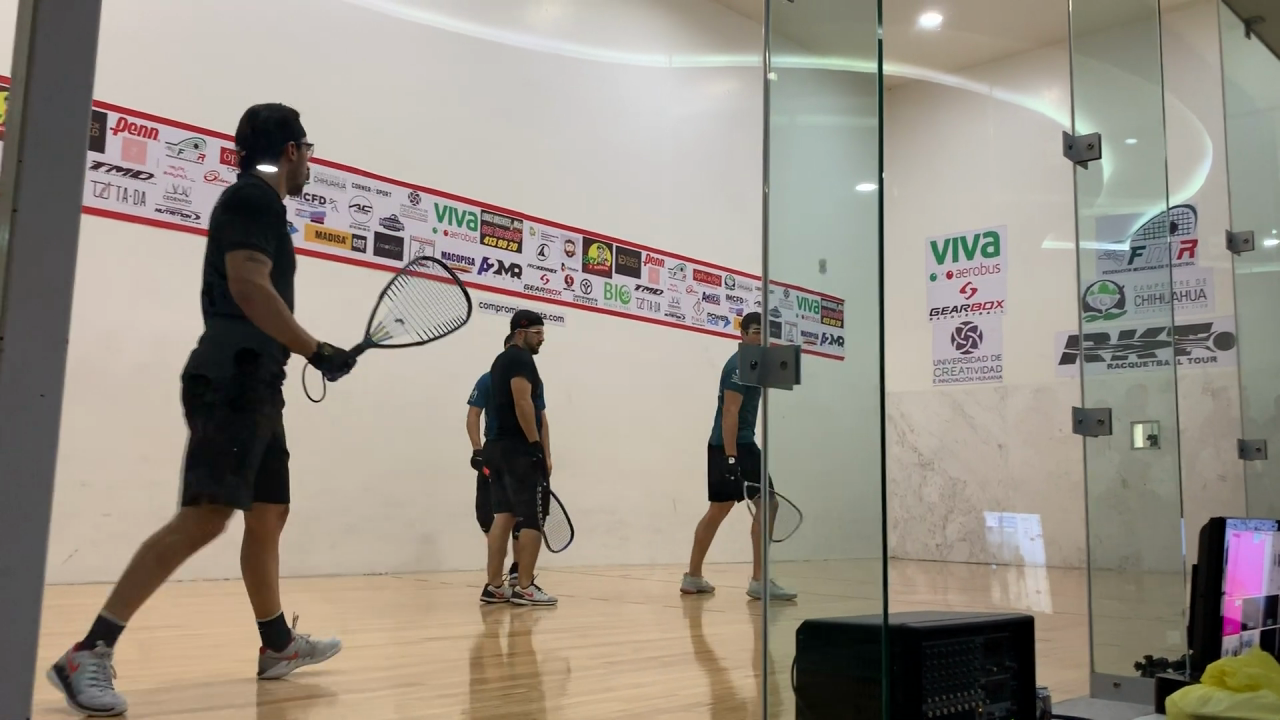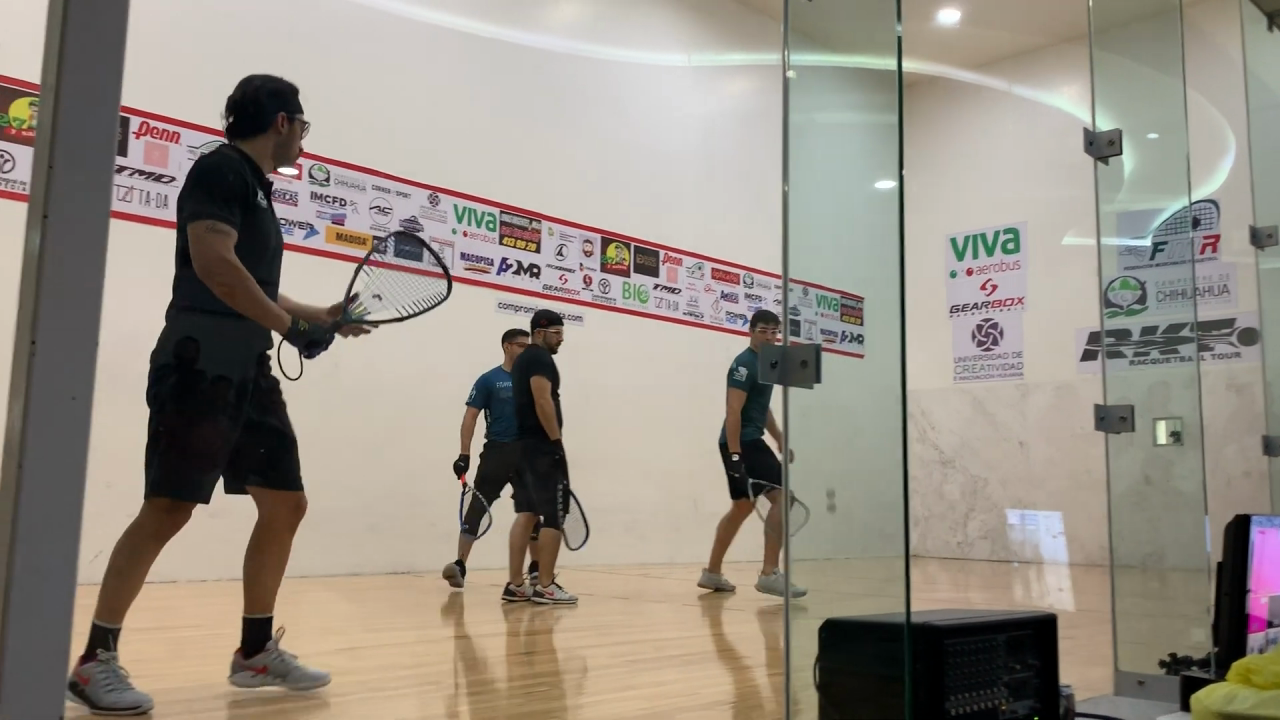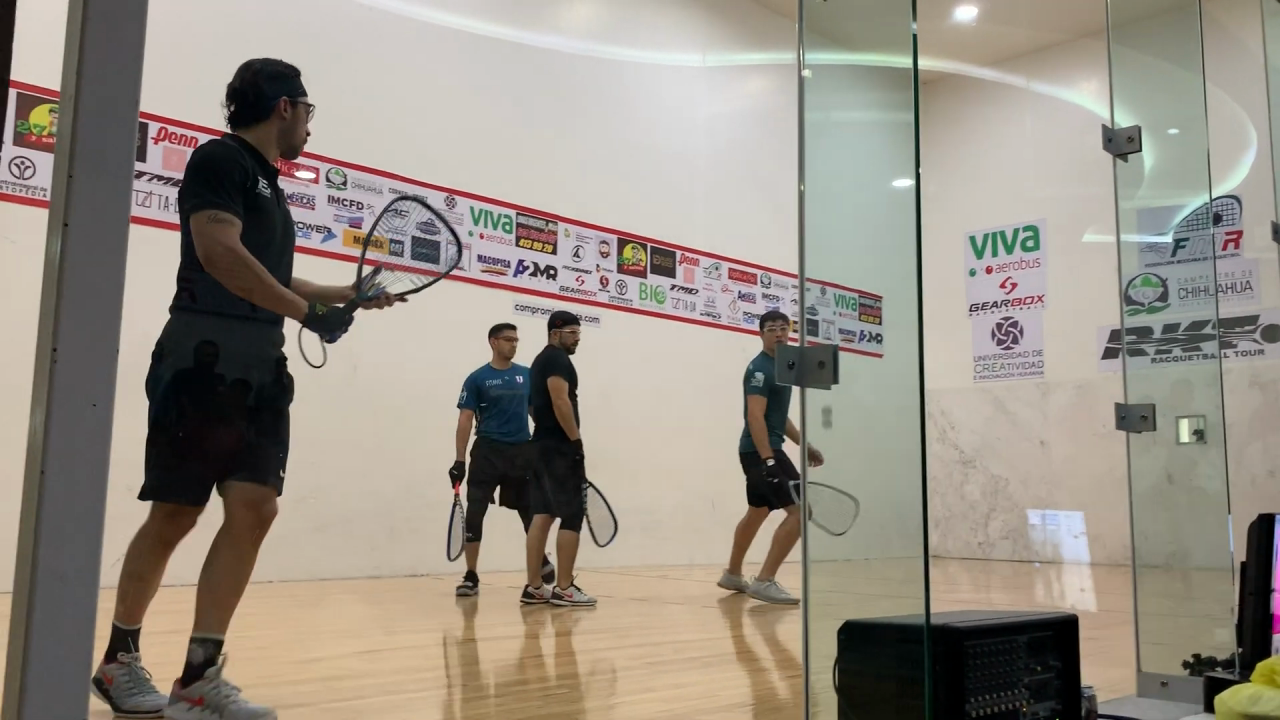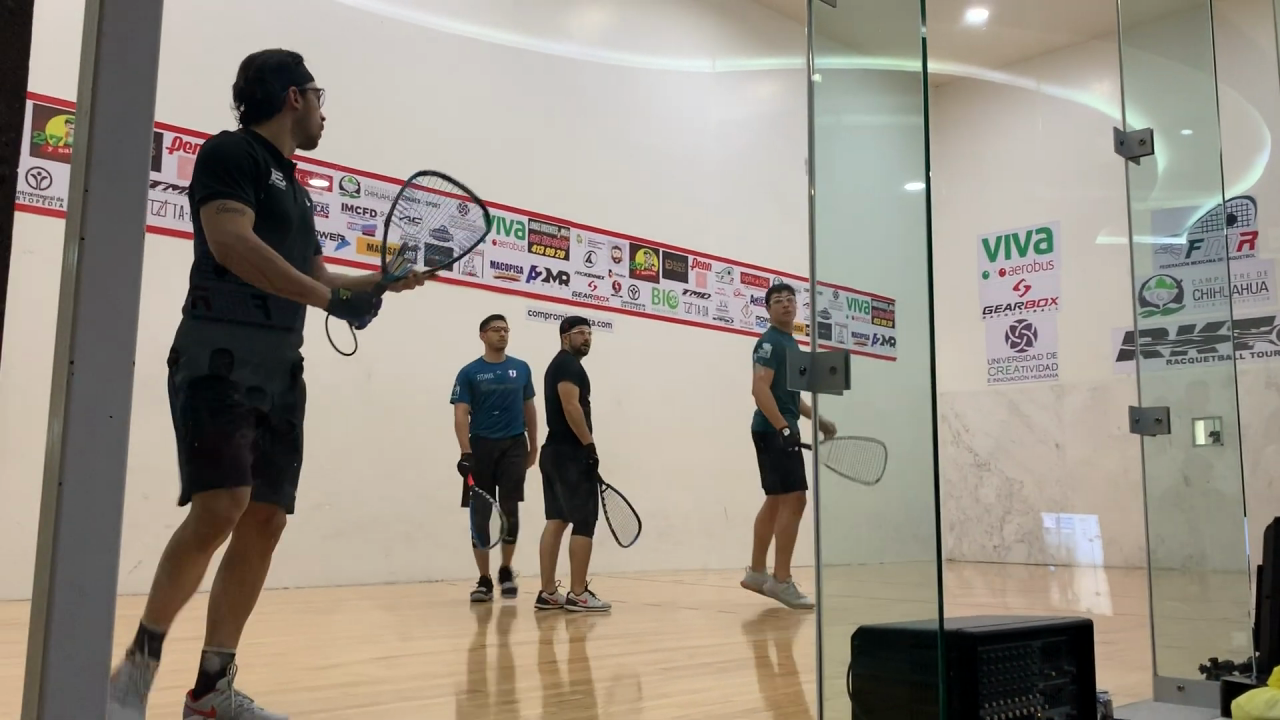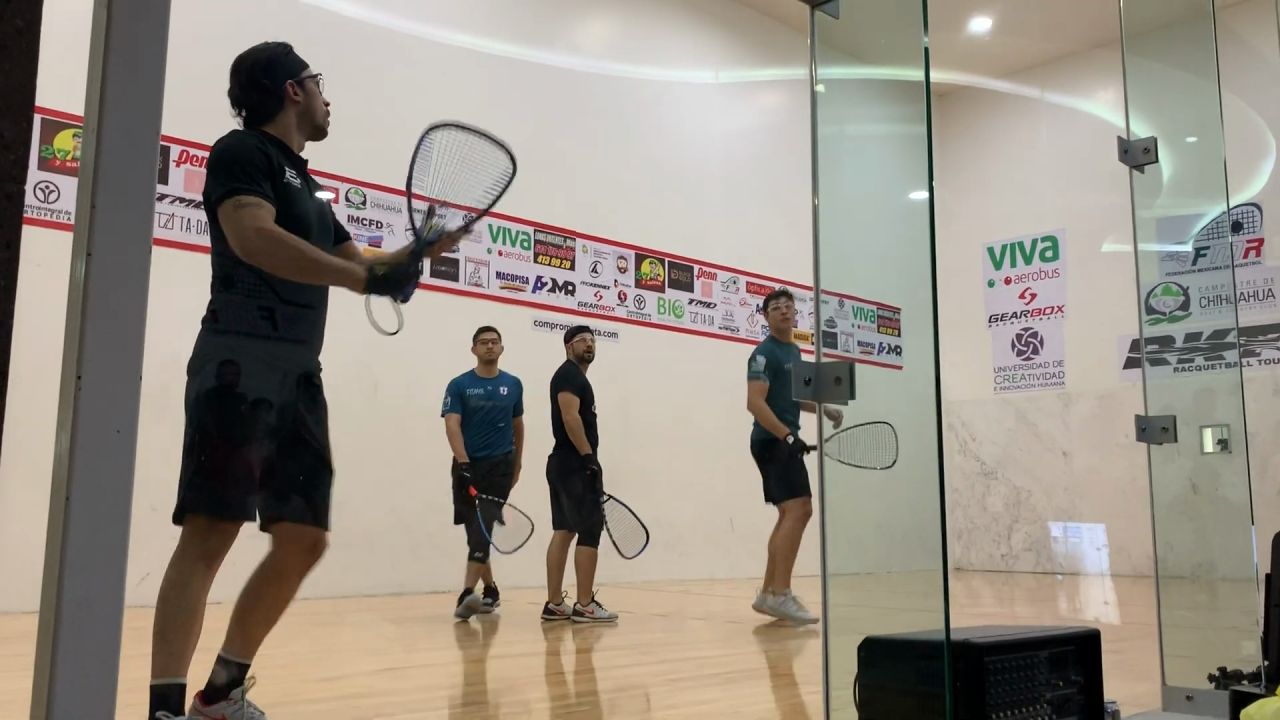
dt=0.2s
person 1, frame 1
left shoulder: (260, 207)
right shoulder: (253, 199)
right elbow: (250, 289)
left wrist: (312, 347)
right wrist: (315, 350)
left hip: (253, 385)
right hip: (230, 381)
left knee: (269, 513)
right knee: (202, 520)
left ankle: (278, 643)
right ankle: (87, 652)
person 1, frame 2
left shoulder: (257, 190)
right shoulder: (220, 169)
right elbow: (213, 260)
left wrist: (321, 315)
right wrist: (289, 325)
left hip: (248, 371)
right hip: (199, 362)
left knee: (285, 503)
right knee: (167, 510)
left ankle: (257, 648)
right ankle: (96, 659)
person 1, frame 3
left shoulder: (269, 187)
right shoulder: (219, 157)
right elbow: (217, 250)
left wrist: (346, 294)
right wrist: (306, 311)
left hip: (260, 368)
right hip: (201, 358)
left knee: (254, 508)
right knee: (174, 515)
right ankle: (120, 657)
person 1, frame 4
left shoulder: (292, 186)
right shoulder: (230, 152)
left elbow: (314, 275)
right elbow: (232, 244)
left wrist: (379, 280)
right wrist: (332, 299)
left hip: (278, 370)
right hip: (219, 359)
left knee: (261, 524)
right knee: (218, 510)
right ankle: (140, 662)
person 1, frame 5
left shoulder: (303, 185)
right shoulder: (242, 154)
left elbow: (352, 264)
right elbow: (251, 240)
left wrist: (415, 252)
right wrist: (368, 273)
left hip: (298, 385)
right hip: (240, 373)
left knee: (301, 543)
right knee: (208, 535)
person 2, frame 1
right shoulder: (740, 365)
right elbow: (729, 412)
left wrist: (741, 450)
right wrist: (732, 457)
left hip: (723, 446)
right hip: (732, 446)
left knee: (717, 510)
right knee: (766, 504)
left ankle: (693, 576)
right ankle: (759, 580)
person 2, frame 2
left shoulder: (763, 363)
right shoulder: (744, 363)
right elbow: (733, 410)
left wrist: (781, 441)
right wrist: (735, 454)
left hip: (750, 442)
right hip: (741, 444)
left knee: (741, 508)
right knee: (780, 497)
left ankle: (712, 573)
right ankle: (770, 572)
person 2, frame 3
left shoulder: (780, 367)
right shoulder: (759, 368)
right elbow: (755, 417)
left wrist: (804, 445)
right wrist: (769, 459)
left hip: (768, 451)
right hip: (761, 452)
left knee: (757, 514)
right knee: (798, 511)
left ankle: (733, 574)
right ankle: (764, 581)
person 2, frame 4
left shoulder: (790, 342)
right shoulder: (768, 342)
right elbow: (760, 389)
left wrist: (816, 419)
right wrist: (785, 428)
left hip: (783, 430)
right hip: (772, 430)
left knee: (776, 502)
right knee: (794, 501)
left ankle: (757, 572)
right ankle: (781, 581)
person 2, frame 5
left shoulder: (794, 351)
right shoulder: (764, 352)
right elbow: (755, 402)
left wrist: (824, 409)
right wrist: (788, 436)
left hip: (784, 441)
right hip: (771, 442)
left knee: (790, 514)
right knee: (798, 509)
left ankle: (774, 593)
right ankle: (778, 592)
person 3, frame 1
left shoulder: (501, 360)
right shoulder: (521, 358)
right elbow: (523, 402)
right wrist: (536, 445)
left hip: (500, 446)
right hip: (520, 448)
left knee: (504, 515)
right knee: (533, 517)
left ankle: (494, 586)
right ankle: (524, 588)
person 3, frame 2
left shoulder: (523, 359)
right shoulder: (540, 358)
right elbow: (543, 401)
right wrist: (557, 443)
left hip: (524, 445)
right hip: (541, 447)
left knee: (527, 514)
right knee: (554, 515)
left ankle: (515, 584)
right ankle: (545, 587)
person 3, frame 3
left shoulder: (542, 360)
right shoulder: (557, 359)
right elbow: (561, 401)
right wrist: (577, 442)
left hip: (541, 446)
right hip: (558, 448)
left knee: (543, 516)
right knee: (572, 516)
left ankle: (534, 587)
right ankle: (564, 589)
person 3, frame 4
left shoulder: (561, 365)
right shoulder: (568, 363)
right elbow: (571, 406)
right wrist: (590, 447)
left hip: (555, 452)
right hip: (570, 454)
left knee: (556, 521)
right knee: (584, 521)
left ankle: (548, 593)
right ankle: (578, 595)
person 3, frame 5
left shoulder: (574, 376)
right shoulder: (569, 373)
right elbow: (570, 416)
left wrist: (587, 460)
right wrist: (589, 458)
left hip: (564, 463)
right hip: (576, 464)
left knee: (563, 531)
right knee: (589, 532)
left ankle: (555, 603)
right ankle: (585, 605)
person 4, frame 1
right shoulder: (488, 381)
left elbow: (542, 420)
right elbow: (473, 416)
left wrist: (545, 454)
right wrist: (477, 449)
right knee: (485, 510)
left ankle: (518, 566)
person 4, frame 2
right shoulder: (488, 380)
right elbow: (470, 417)
right wrist: (463, 454)
right hip: (497, 450)
left knee: (530, 511)
right knee: (477, 506)
left ankle: (535, 567)
right ankle: (459, 565)
person 4, frame 3
left shoulder: (526, 375)
right shoulder: (476, 379)
right elbow: (465, 421)
right wrist: (459, 461)
left hip: (521, 450)
right hip: (487, 450)
left knee: (530, 511)
right knee: (474, 510)
left ankle: (542, 558)
right ankle: (471, 576)
person 4, frame 4
left shoulder: (522, 369)
right shoulder: (468, 373)
left elbow: (529, 409)
right elbow: (461, 414)
left wrist: (533, 446)
right wrist: (465, 452)
left hip: (513, 446)
right hip: (479, 448)
left knee: (509, 509)
right knee: (479, 515)
left ankle: (505, 570)
right ankle: (485, 580)
person 4, frame 5
left shoulder: (513, 384)
right shoulder: (458, 385)
right elbow: (452, 426)
left wrist: (517, 465)
right wrist: (463, 464)
left hip: (499, 464)
right hip: (467, 466)
left knee: (483, 527)
right knee: (475, 533)
left ankle: (468, 593)
right ankle: (489, 589)
